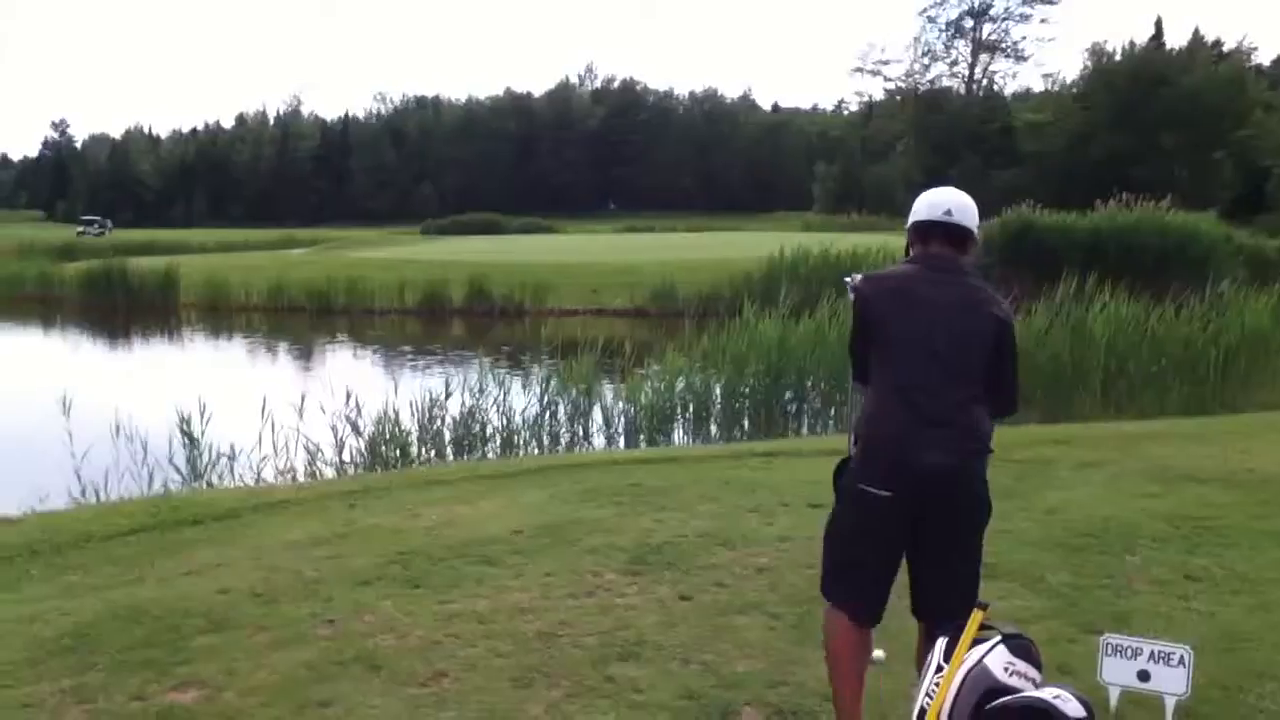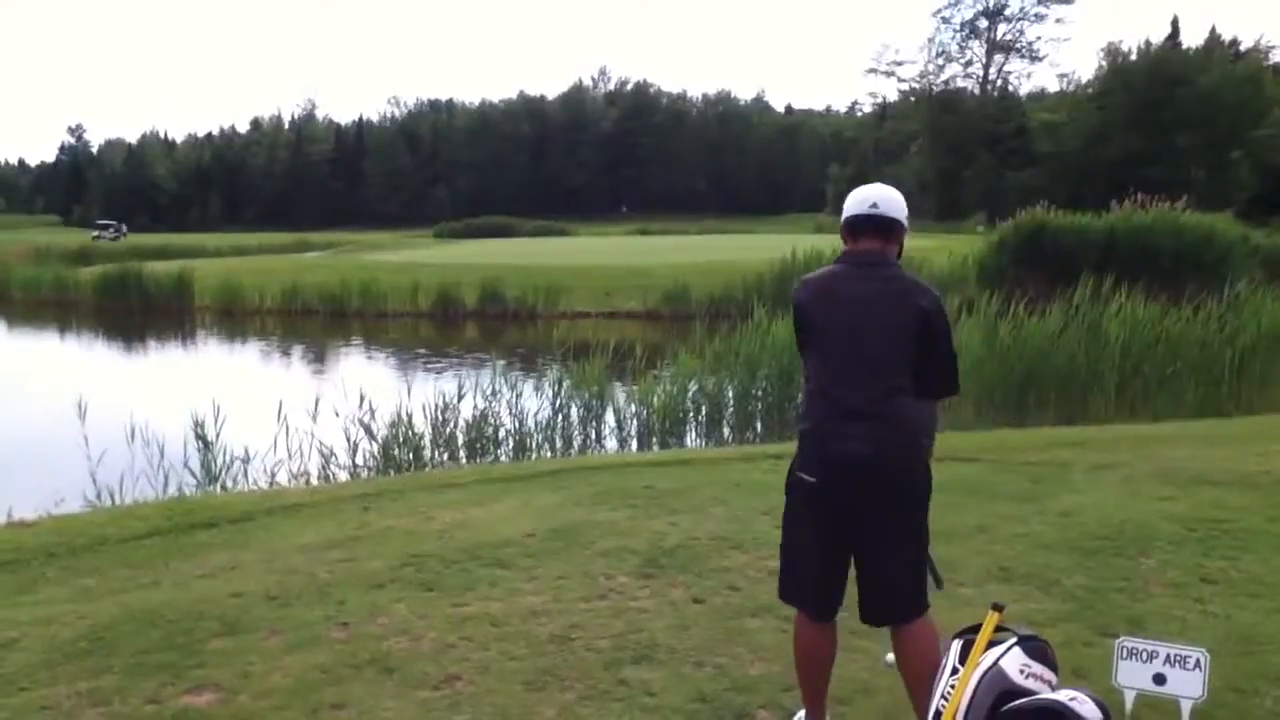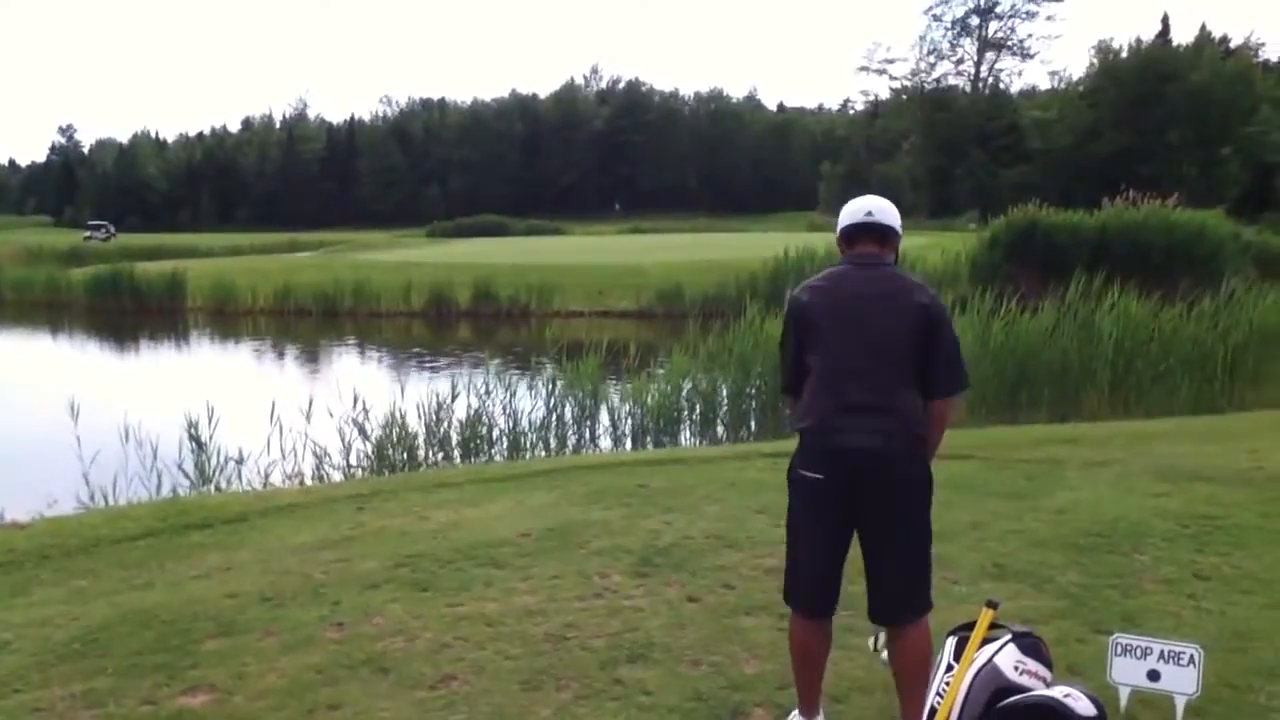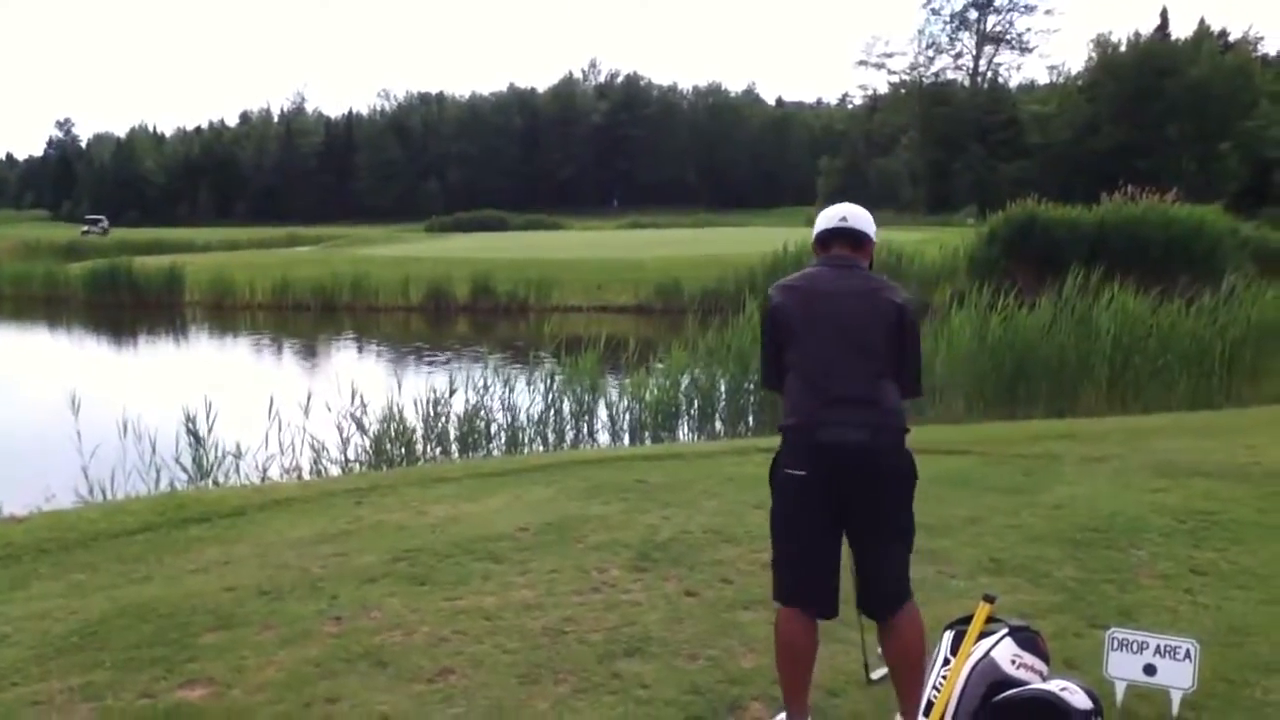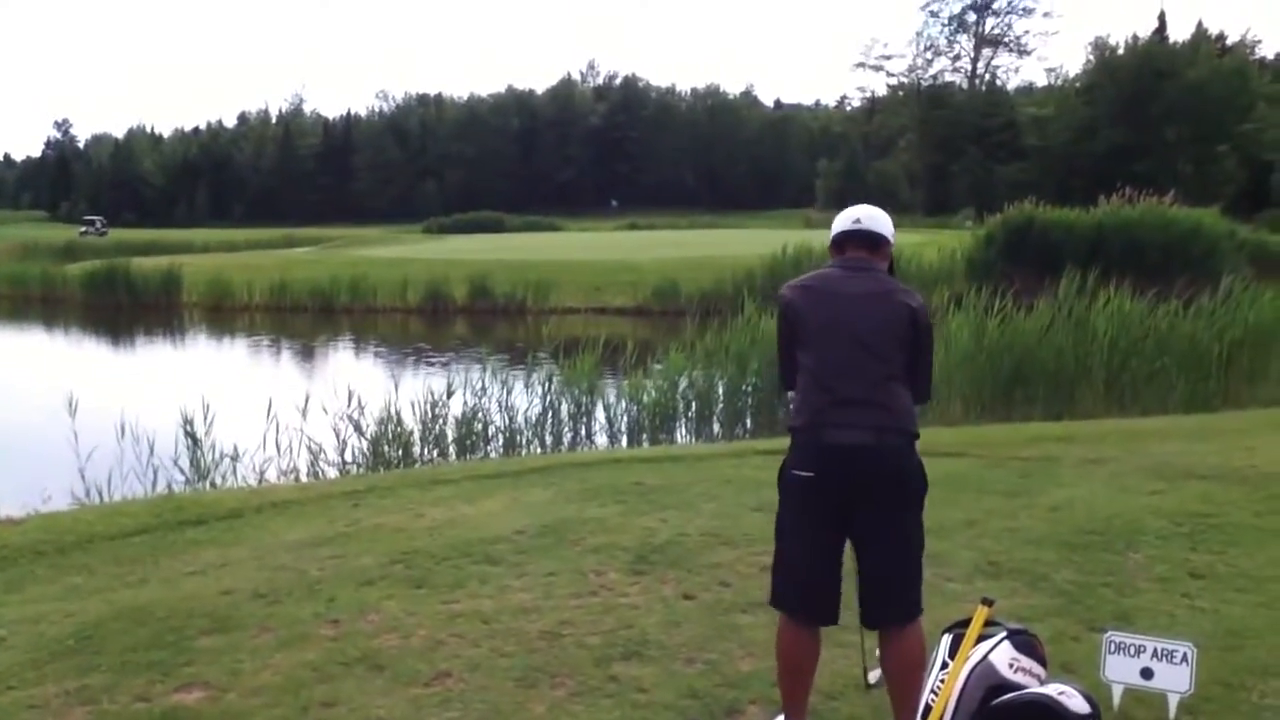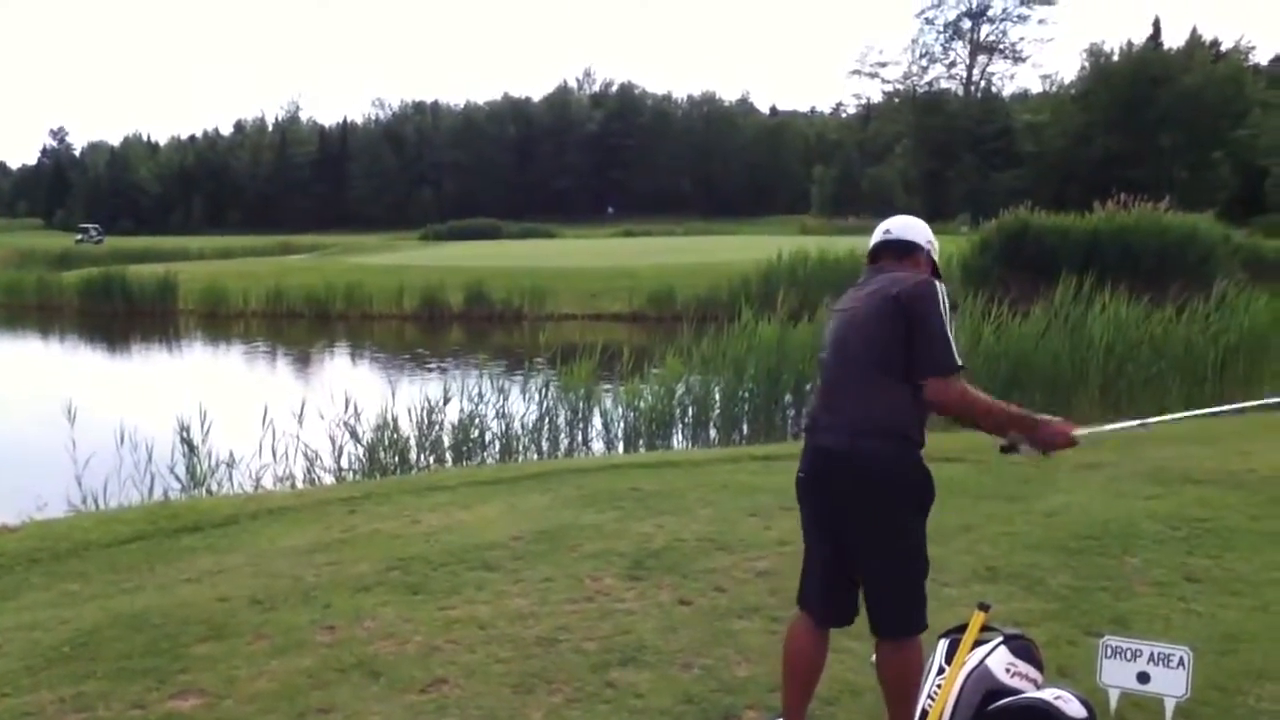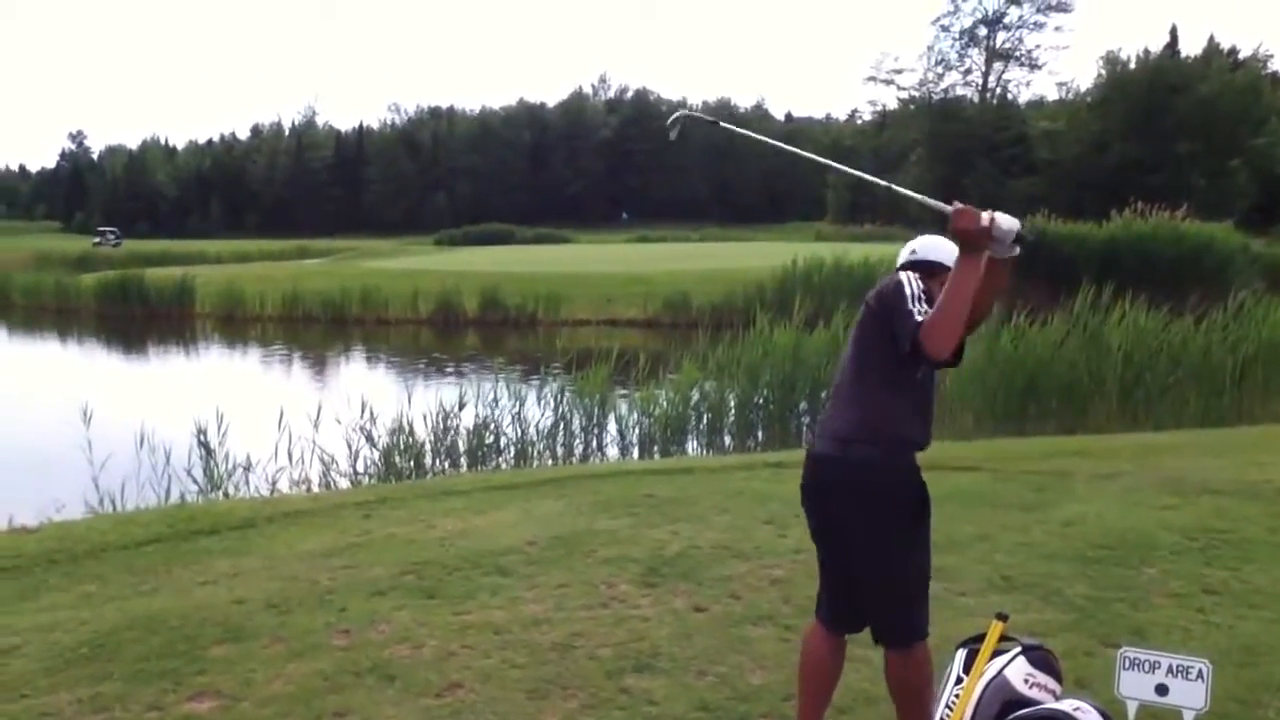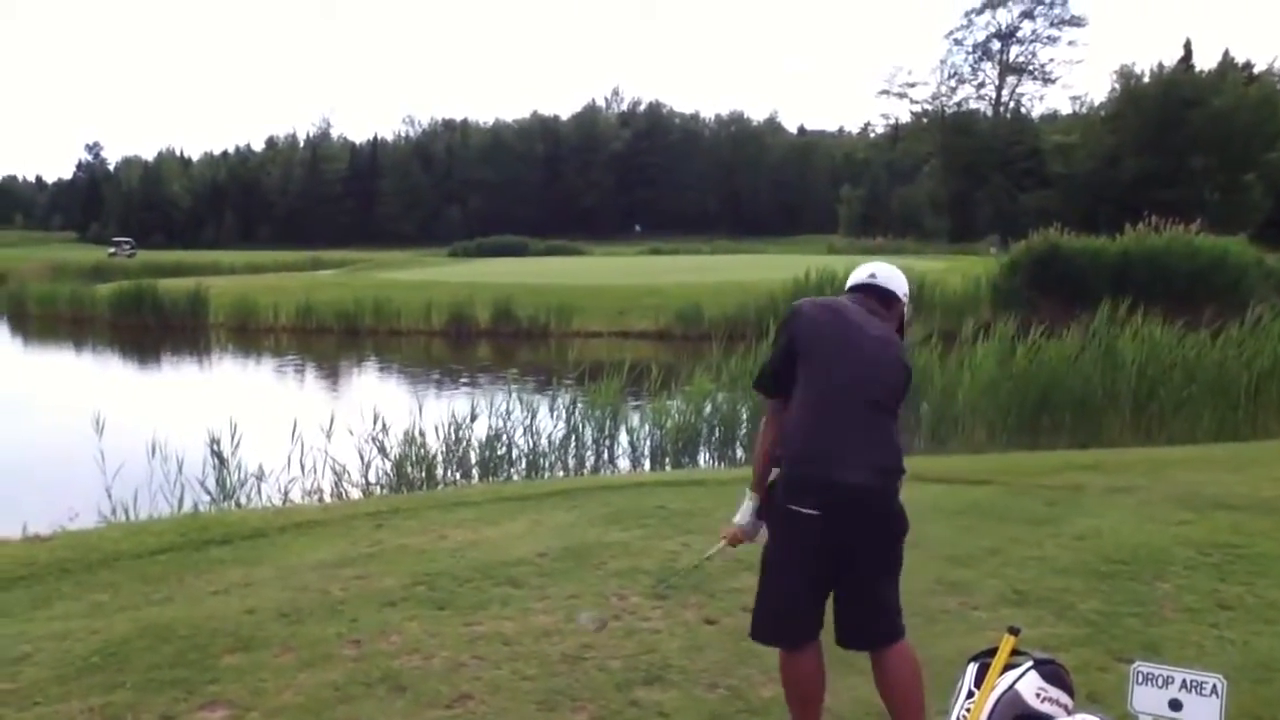
dt=0.5s
person 1, frame 1
left shoulder: (875, 291)
right shoulder: (993, 309)
right elbow: (1001, 405)
left hip: (884, 466)
right hip: (961, 475)
left knee: (848, 603)
right knee: (945, 619)
person 1, frame 2
left shoulder: (808, 292)
right shoulder: (922, 300)
right elbow: (933, 399)
left hip: (822, 462)
right hip: (894, 464)
left knee: (814, 605)
right knee: (908, 606)
person 1, frame 3
left shoulder: (807, 296)
right shoulder: (922, 301)
left elbow: (793, 390)
right elbow: (942, 399)
left hip: (823, 458)
right hip: (896, 460)
left knee: (810, 601)
right knee: (906, 607)
person 1, frame 4
left shoulder: (782, 296)
right shoulder: (895, 300)
right elbow: (906, 387)
left hip: (807, 454)
right hip: (881, 453)
left knee: (797, 599)
right knee: (894, 596)
person 1, frame 5
left shoulder: (796, 295)
right shoulder: (909, 304)
right elbow: (916, 393)
left hip: (815, 457)
right hip: (890, 459)
left knee: (800, 605)
right knee: (898, 612)
person 1, frame 6
left shoulder: (849, 300)
right shoulder: (918, 288)
right elbow: (941, 391)
left wrist: (1001, 427)
right wrist: (1027, 425)
left hip: (820, 461)
right hip: (880, 465)
left knee: (816, 605)
right knee: (896, 620)
person 1, frame 7
left shoulder: (895, 310)
right shoulder: (902, 288)
left elbow: (968, 315)
right elbow: (937, 345)
left wrist: (996, 253)
right wrist: (972, 255)
left hip: (828, 470)
right hip: (874, 474)
left knee: (833, 613)
right knee: (902, 626)
person 1, frame 8
left shoulder: (808, 314)
right shoulder: (897, 356)
left elbow: (777, 414)
left wrist: (756, 497)
left hip: (808, 496)
right hip: (876, 502)
left knee: (795, 632)
right knee: (884, 635)
